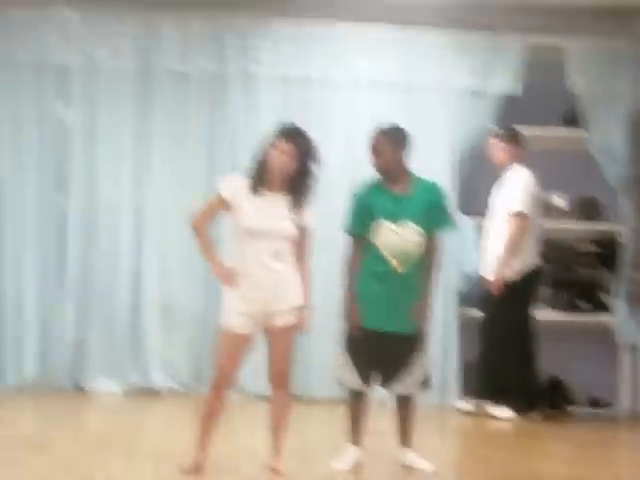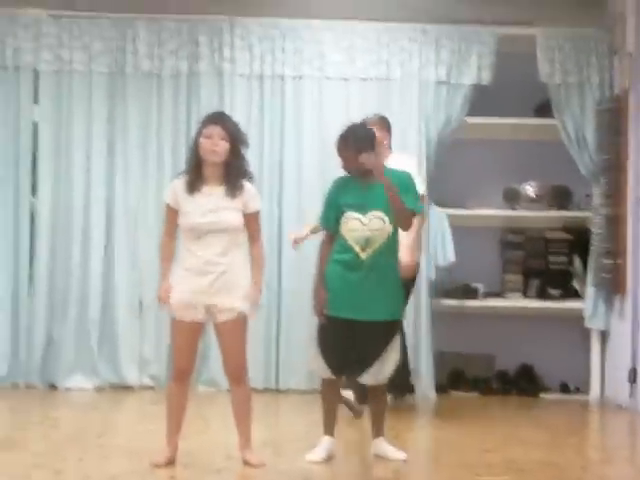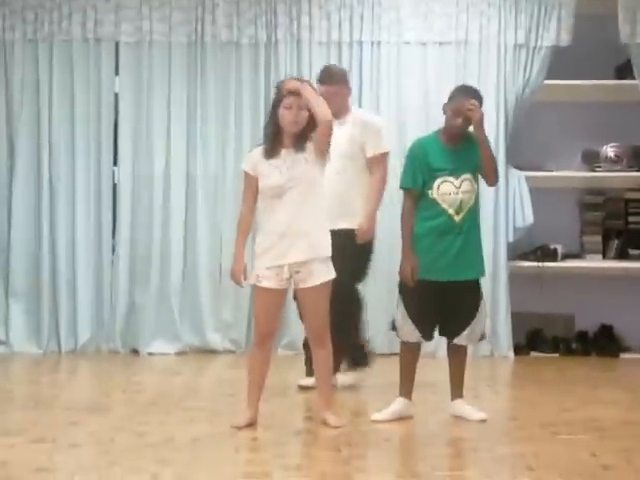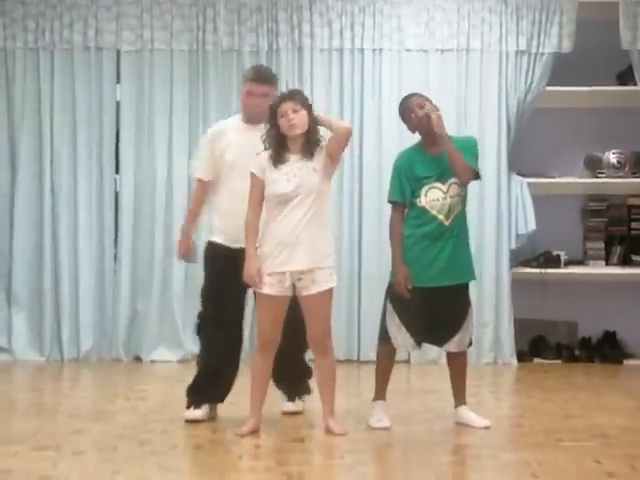
dt=1s
person 1, frame 1
left shoulder: (298, 204)
right shoulder: (239, 188)
left elbow: (300, 258)
right elbow: (200, 221)
left wrist: (304, 303)
right wrist: (217, 264)
left hip: (283, 299)
right hip: (242, 297)
left knee: (281, 380)
right knee: (222, 378)
left ankle: (276, 455)
right ankle: (200, 452)
person 1, frame 2
left shoulder: (245, 192)
right shoulder: (180, 188)
left elbow: (255, 242)
right elbow: (169, 238)
left wrist: (257, 285)
right wrist: (164, 280)
left hip: (230, 292)
right hip: (187, 290)
left knee: (237, 372)
right knee: (180, 372)
left ankle: (245, 446)
right ankle: (171, 447)
person 1, frame 3
left shoulder: (315, 150)
right shoulder: (258, 157)
left elbow: (326, 117)
right elbow: (247, 209)
left wrist: (303, 85)
right wrist: (238, 255)
left hip: (312, 254)
right hip: (270, 255)
left knee: (319, 335)
right knee: (263, 336)
left ankle: (327, 408)
right ankle: (251, 409)
person 1, frame 4
left shoulder: (324, 157)
right shoulder: (265, 161)
left elbow: (345, 130)
right elbow: (253, 213)
left wrist: (321, 118)
right wrist: (251, 258)
left hip: (315, 261)
right hip: (273, 261)
left knee: (320, 342)
right knee: (266, 343)
left ankle: (329, 415)
right ankle: (255, 416)
person 2, frame 1
left shoulder: (430, 193)
right shoulder: (367, 195)
left elbow: (431, 248)
right elbow: (357, 249)
left wrist: (424, 297)
right wrist: (351, 298)
left hip: (407, 306)
right hip: (369, 305)
left knee: (405, 382)
right knee: (357, 379)
left ankle: (406, 449)
right ankle: (354, 447)
person 2, frame 2
left shoulder: (399, 180)
right shoulder: (339, 187)
left elbow: (407, 223)
right elbow: (329, 239)
left wrist: (382, 176)
right wrist: (319, 285)
left hip: (380, 297)
right hip: (338, 296)
left knee: (377, 373)
right knee: (331, 369)
left ankle: (379, 439)
right ankle: (327, 438)
person 2, frame 3
left shoulder: (475, 145)
right shoulder: (422, 148)
left elbow: (492, 179)
right elbow: (409, 203)
left wrist: (480, 131)
right wrist: (407, 253)
left hip: (465, 259)
right hip: (425, 259)
left knee: (461, 332)
right knee: (410, 331)
left ankle: (457, 400)
right ankle: (404, 400)
person 2, frame 4
left shoulder: (465, 145)
right shoulder: (406, 160)
left elbow: (466, 177)
right elbow: (397, 214)
left wrist: (442, 135)
right wrist: (398, 263)
left hip: (453, 262)
right hip: (414, 264)
left knee: (457, 337)
right knee: (391, 334)
left ankle: (461, 406)
right ankle: (379, 402)
person 3, frame 1
left shoulder: (520, 178)
right shoulder: (508, 179)
left elbow: (518, 225)
left wrist: (499, 269)
left hip: (513, 275)
right hip: (503, 273)
left knee: (510, 336)
right knee: (494, 335)
left ankle: (520, 402)
right ankle: (489, 395)
person 3, frame 2
left shoulder: (403, 168)
left elbow: (417, 212)
left wrist: (411, 252)
right wrist: (310, 229)
left hip: (398, 262)
left ankle: (359, 391)
right ankle: (401, 388)
person 3, frame 3
left shoulder: (367, 124)
left elbow: (378, 172)
left wrist: (369, 216)
left hip: (351, 227)
left knee: (342, 295)
left ankle: (354, 359)
person 3, frame 4
right shoulder: (219, 133)
right elbow: (203, 185)
right wrist: (187, 231)
right hip: (224, 246)
left knee: (287, 322)
right knee: (218, 322)
left ankle: (294, 389)
right ankle: (205, 397)
